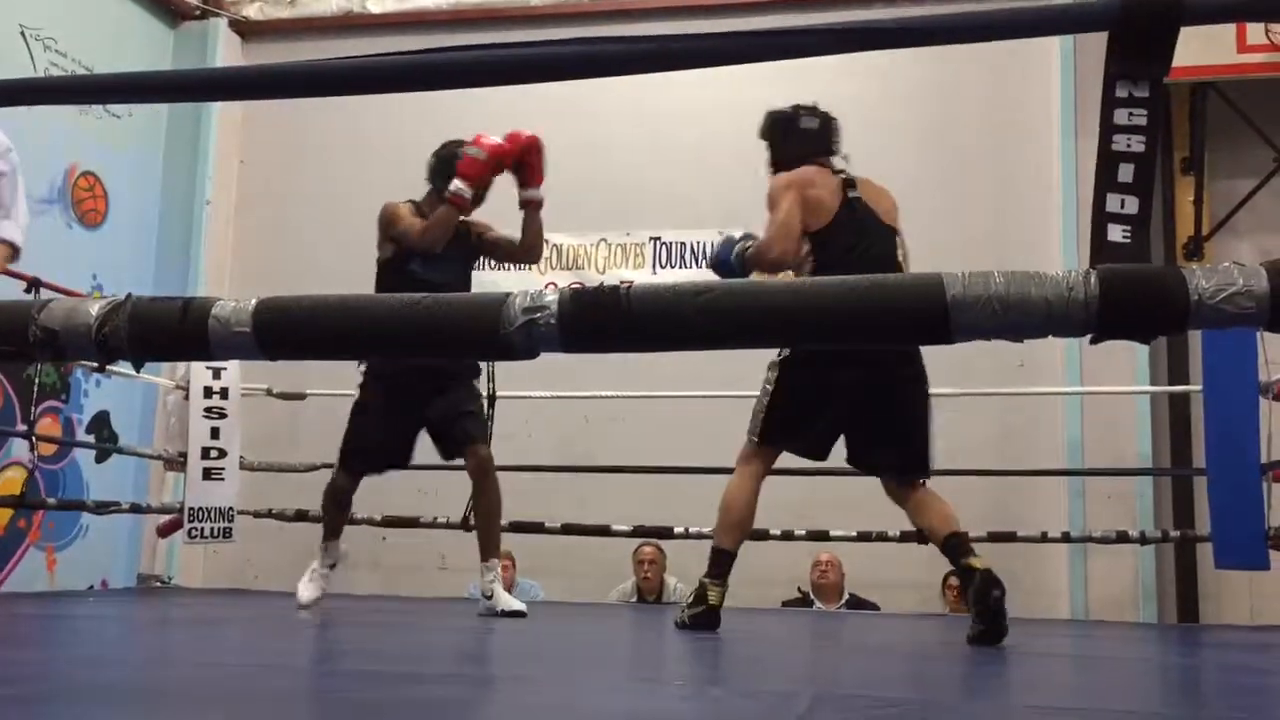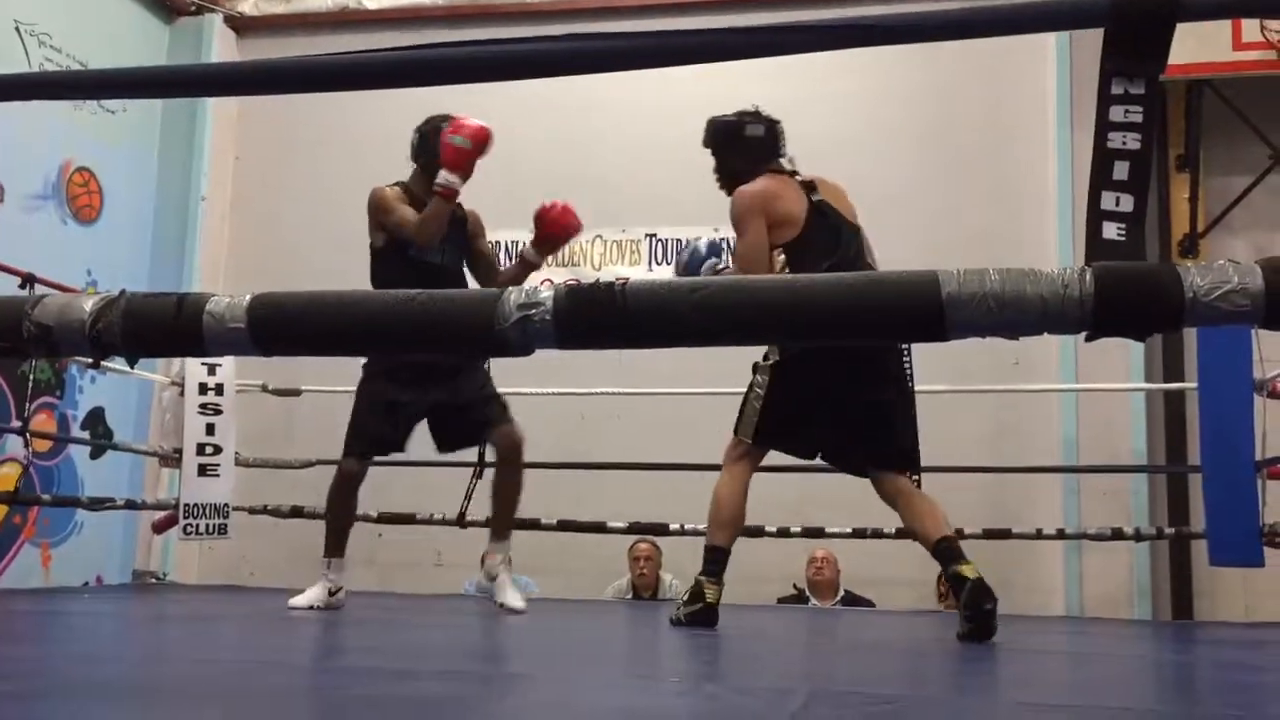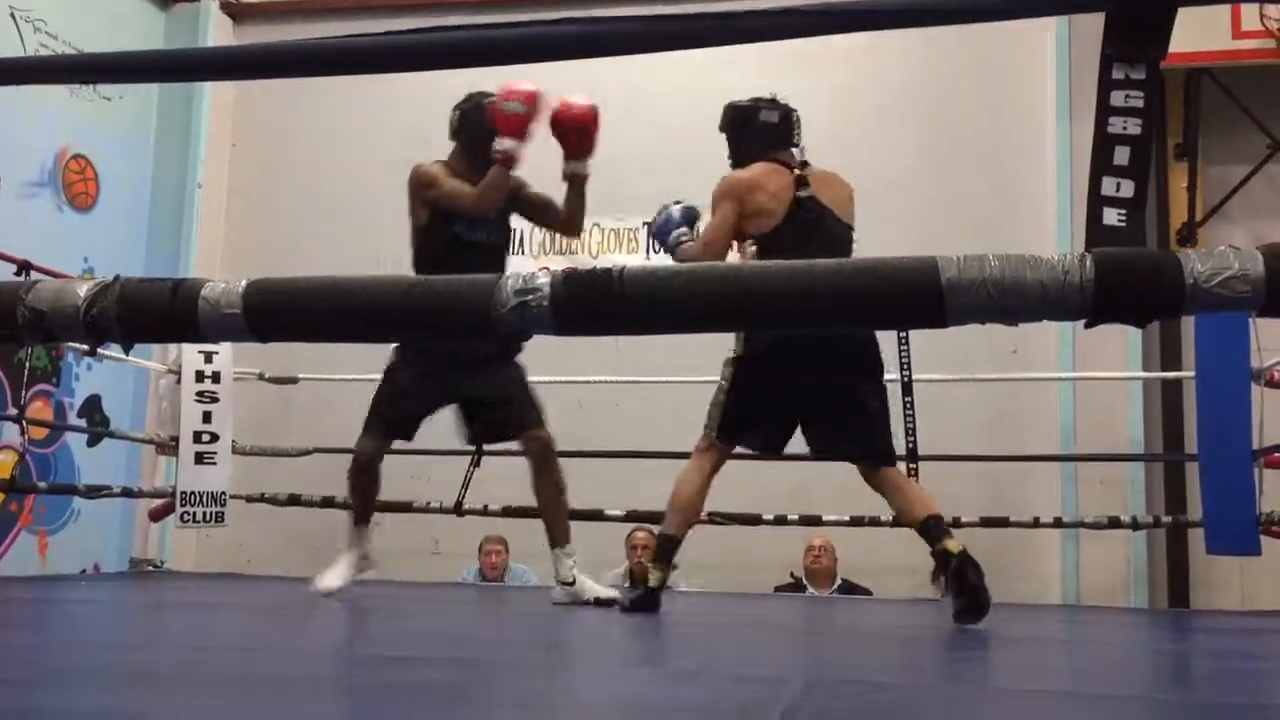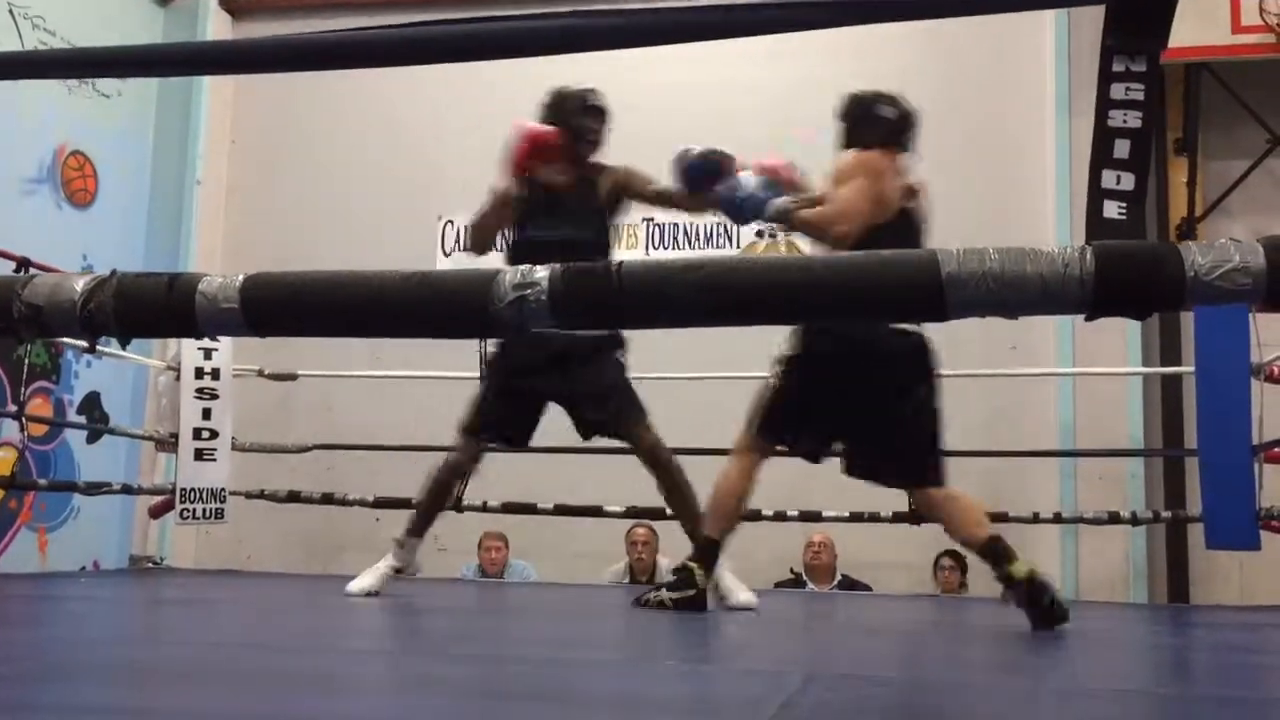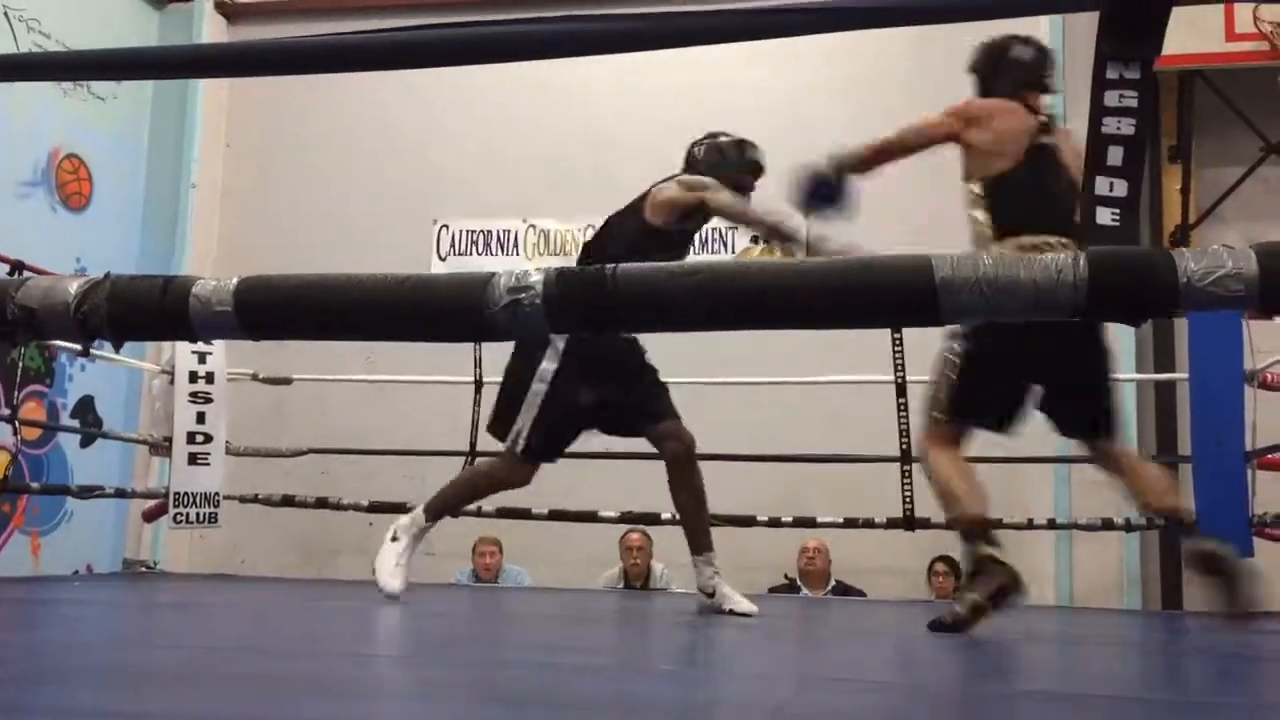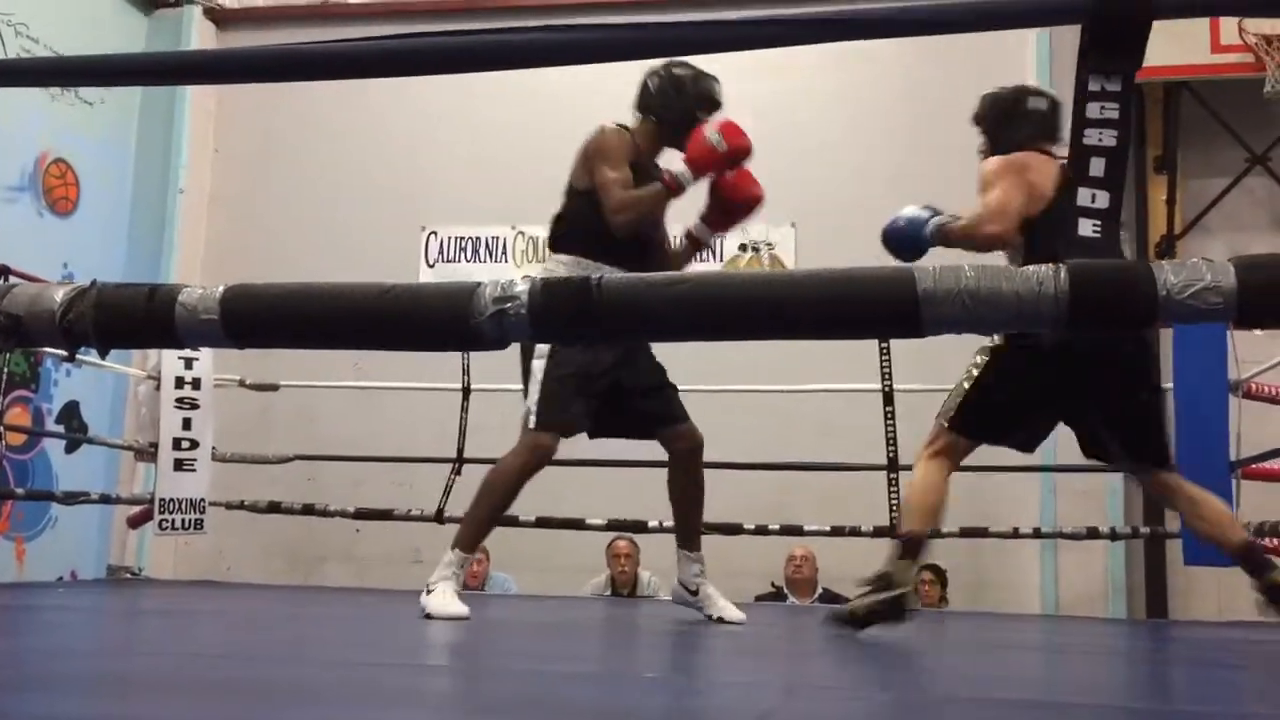
dt=0.3s
person 1, frame 1
left shoulder: (792, 183)
right shoulder: (880, 196)
left elbow: (781, 254)
left wrist: (744, 253)
right hip: (894, 340)
left knee: (754, 460)
right knee: (906, 483)
left ankle: (710, 593)
right ankle: (978, 578)
person 1, frame 2
left shoulder: (752, 197)
right shoulder: (833, 192)
left elbow: (753, 281)
left wrist: (711, 269)
left hip: (812, 339)
right hip: (874, 337)
left knee: (739, 462)
right knee: (893, 479)
left ankle: (707, 591)
right ankle: (967, 582)
person 1, frame 3
left shoulder: (741, 183)
right shoulder: (839, 186)
left elbow: (705, 262)
left wrist: (677, 237)
left hip: (778, 334)
right hip: (846, 332)
left knee: (708, 454)
right knee: (881, 467)
left ankle: (655, 576)
right ankle: (951, 556)
person 1, frame 4
left shoulder: (857, 166)
right shoulder: (911, 191)
left elbow: (840, 228)
left wrist: (779, 209)
left hip: (842, 336)
right hip: (902, 345)
left knee: (750, 454)
right knee: (929, 489)
left ankle: (692, 578)
right ankle: (1023, 580)
person 1, frame 5
left shoulder: (986, 113)
right shoulder: (1067, 141)
left elbow: (896, 144)
left wrist: (837, 168)
left knee: (941, 440)
right knee: (1108, 447)
left ankle: (988, 565)
right ankle: (1197, 547)
person 1, frame 6
left shoulder: (1008, 168)
left elbow: (991, 230)
left wrist: (936, 228)
left hip: (1045, 331)
right hip: (1120, 333)
left knee: (939, 451)
right knee: (1163, 479)
left ankle: (897, 581)
person 2, frame 1
left shoulder: (474, 233)
right shoulder: (396, 214)
left elbow: (529, 253)
right elbow: (428, 240)
left wrist: (531, 191)
right wrist: (464, 185)
left hip: (450, 371)
right hip: (392, 369)
left knee: (482, 461)
right knee: (347, 475)
left ankle: (492, 585)
right ankle: (325, 561)
person 2, frame 2
left shoulder: (467, 220)
right shoulder: (385, 200)
left elbow: (498, 283)
right elbow: (423, 234)
left wrist: (539, 250)
right wrist: (451, 176)
left hip: (456, 356)
right hip: (396, 357)
left knee: (509, 443)
right knee: (350, 468)
left ankle: (497, 567)
right ankle: (331, 581)
person 2, frame 3
left shoulder: (508, 188)
right shoulder: (428, 177)
left elbow: (570, 226)
right elbow: (479, 206)
left wrist: (577, 164)
right wrist: (509, 144)
left hip: (489, 343)
right hip: (430, 341)
left knee: (540, 444)
right knee: (369, 450)
left ankle: (568, 575)
right ankle: (356, 550)
person 2, frame 4
left shoulder: (607, 182)
right shoulder: (525, 183)
left elbow: (681, 200)
right elbow: (477, 243)
right wrist: (512, 183)
left hip: (589, 344)
right hip: (526, 342)
left knee: (650, 446)
right knee: (465, 457)
left ankle: (713, 567)
right ankle: (400, 556)
person 2, frame 5
left shoulder: (673, 219)
right shoulder: (687, 192)
right elbow: (754, 219)
left hip: (610, 344)
right hip: (571, 337)
left knee: (680, 445)
right knee: (516, 469)
left ankle: (709, 580)
right ankle: (409, 530)
person 2, frame 6
left shoulder: (655, 171)
right shoulder: (609, 141)
left elbow: (665, 271)
right elbow: (619, 217)
left wrist: (710, 227)
right wrist: (684, 170)
left knee: (687, 443)
right knee: (541, 444)
left ankle: (692, 579)
right ankle: (445, 574)
